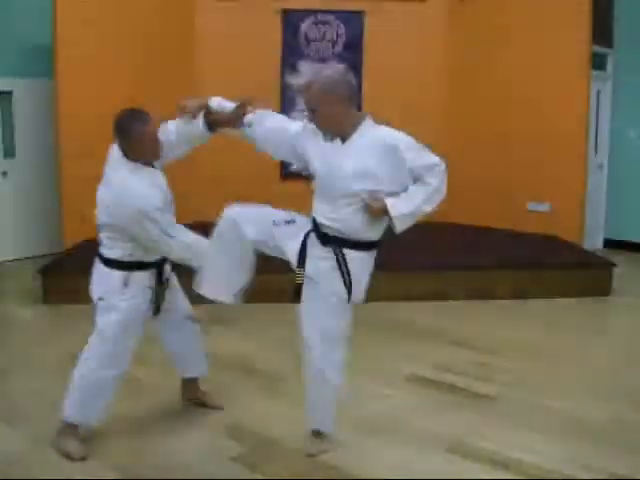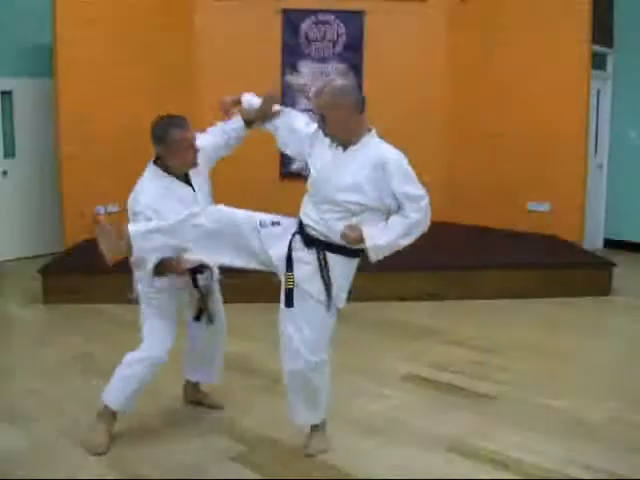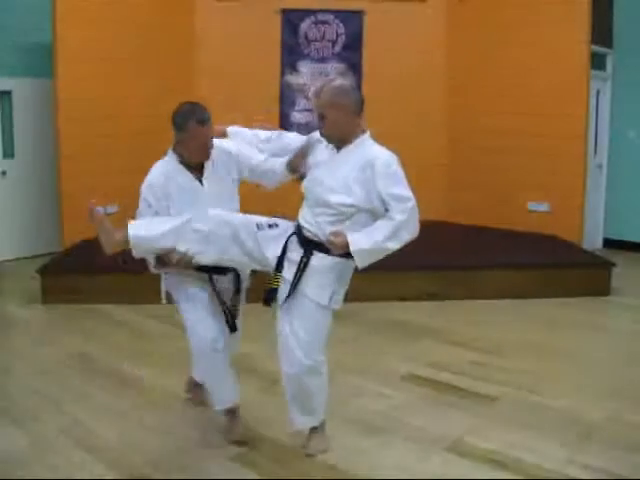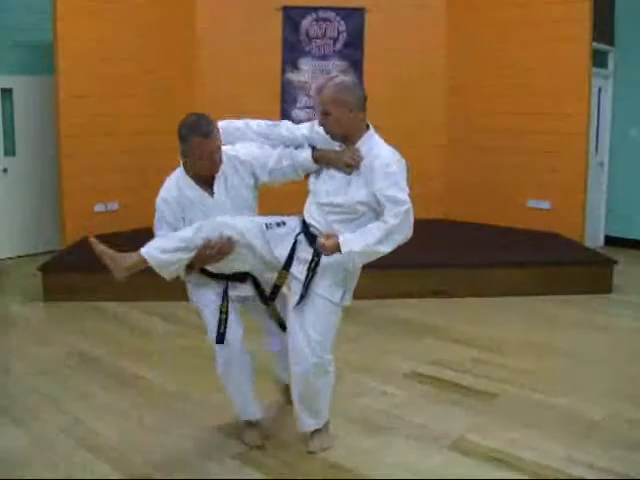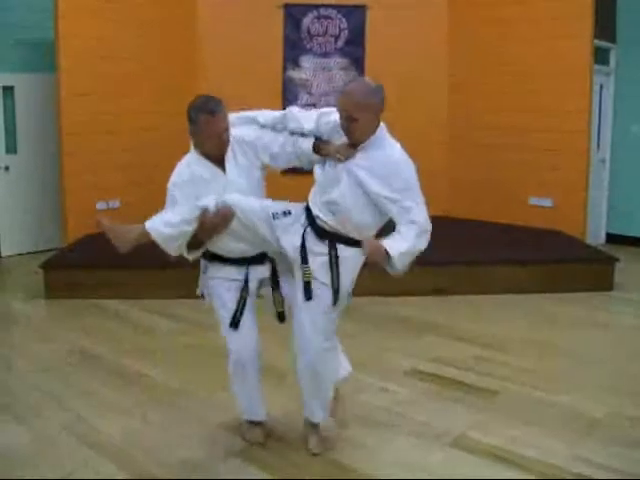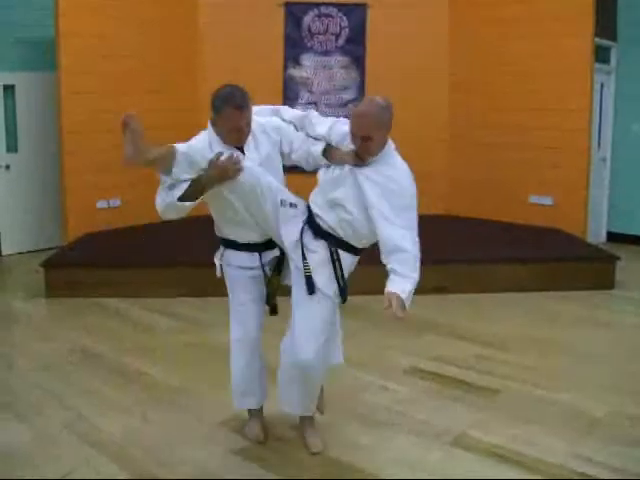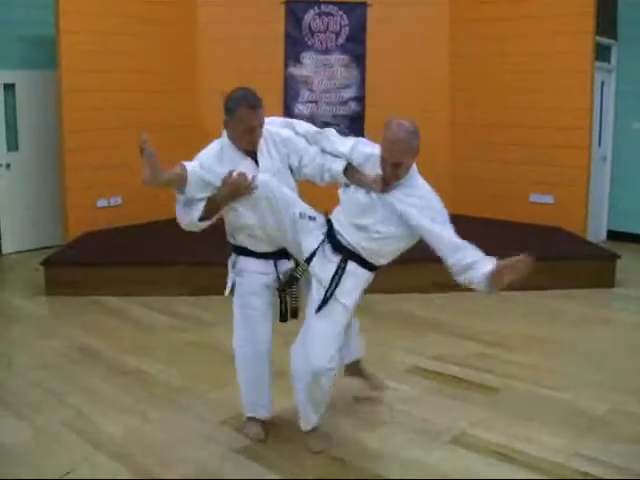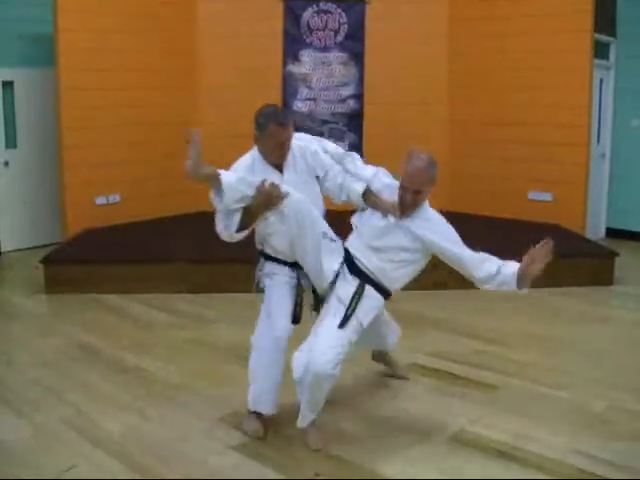
dt=0.2s
person 1, frame 1
left shoulder: (391, 144)
right shoulder: (310, 137)
left elbow: (435, 178)
right elbow: (265, 124)
left wrist: (395, 208)
right wrist: (215, 107)
left hip: (345, 260)
right hip: (309, 237)
left knee: (323, 349)
right knee: (238, 219)
left ankle: (321, 428)
right ankle: (216, 296)
person 1, frame 2
left shoulder: (386, 160)
right shoulder: (320, 141)
left elbow: (418, 212)
right elbow: (287, 122)
left wrist: (370, 237)
right wrist: (248, 103)
left hip: (324, 266)
right hip: (289, 240)
left knee: (305, 354)
right knee: (215, 221)
left ankle: (316, 425)
right ankle: (127, 244)
person 1, frame 3
left shoulder: (380, 162)
right shoulder: (320, 146)
left elbow: (406, 220)
right elbow: (281, 143)
left wrist: (355, 242)
right wrist: (228, 133)
left hip: (322, 267)
right hip: (288, 242)
left knee: (302, 357)
right knee: (212, 224)
left ankle: (315, 425)
right ankle: (121, 238)
person 1, frame 4
left shoulder: (385, 161)
right shoulder: (324, 138)
left elbow: (399, 224)
right elbow: (276, 134)
left wrist: (346, 245)
right wrist: (218, 131)
left hip: (329, 265)
right hip: (295, 237)
left knee: (310, 354)
right knee: (221, 231)
left ankle: (317, 424)
right ankle: (131, 261)
person 1, frame 5
left shoulder: (395, 164)
right shoulder: (334, 125)
left elbow: (417, 226)
right elbow: (289, 119)
left wrist: (387, 251)
left hip: (333, 256)
right hip: (299, 227)
left knee: (315, 342)
right knee: (226, 208)
left ankle: (315, 420)
person 1, frame 6
left shoulder: (397, 181)
right shoulder: (342, 132)
left elbow: (402, 243)
right elbow: (306, 120)
left wrist: (398, 289)
right wrist: (247, 114)
left hip: (328, 259)
right hip: (300, 226)
left knee: (308, 348)
right knee: (236, 170)
left ankle: (305, 416)
person 1, frame 7
left shoulder: (422, 201)
right shoulder: (362, 153)
left elbow: (454, 250)
right elbow: (323, 137)
left wrist: (491, 274)
left hip: (344, 274)
right hip: (317, 239)
left knee: (318, 359)
right knee: (261, 186)
left ankle: (311, 421)
person 1, frame 8
left shoulder: (434, 228)
right shoulder: (380, 183)
left elbow: (473, 263)
left wrist: (520, 273)
left hip: (360, 296)
right hip: (332, 263)
left knee: (321, 364)
right knee: (289, 203)
left ankle: (308, 420)
person 2, frame 1
left shoulder: (126, 151)
right shoulder: (135, 195)
left elbow: (181, 134)
right elbow: (171, 239)
left wrist: (216, 117)
left hip: (153, 268)
right hip: (125, 279)
left knee: (182, 319)
right knee: (108, 353)
left ankle: (191, 387)
right ankle: (69, 427)
person 2, frame 2
left shoulder: (193, 159)
right shoulder: (146, 197)
left elbow: (222, 136)
left wrist: (253, 114)
right wrist: (169, 266)
left hip: (200, 269)
right hip: (163, 277)
left knee: (212, 328)
right knee: (154, 350)
left ankle: (193, 388)
right ankle: (107, 414)
person 2, frame 3
left shoulder: (227, 153)
right shoulder: (158, 181)
left elbow: (269, 171)
right wrist: (168, 259)
left hip: (230, 268)
right hip: (189, 275)
left knee: (226, 336)
right knee: (208, 339)
left ankle: (197, 384)
right ankle: (229, 410)
person 2, frame 4
left shoulder: (241, 160)
right shoulder: (171, 196)
left elbow: (288, 159)
left wrist: (331, 157)
right wrist: (200, 259)
right hip: (211, 284)
left knee: (288, 333)
right knee: (230, 352)
left ankle: (290, 386)
right ankle: (250, 419)
person 2, frame 5
left shoulder: (248, 140)
right shoulder: (185, 178)
left elbow: (290, 146)
right elbow: (183, 244)
left wrist: (326, 149)
left hip: (273, 256)
right hip: (226, 272)
right knee: (244, 348)
right ankle: (253, 417)
person 2, frame 6
left shoulder: (269, 129)
right shoulder: (198, 150)
left elbow: (306, 149)
right elbow: (168, 204)
left wrist: (337, 156)
right wrist: (208, 180)
right hip: (241, 257)
right knee: (247, 333)
right ankle: (253, 411)
person 2, frame 7
left shoulder: (280, 139)
right shoulder: (212, 160)
left elbow: (320, 164)
right elbow: (190, 217)
left wrist: (361, 178)
right wrist: (225, 196)
right hip: (253, 264)
right knee: (254, 341)
left ankle: (352, 363)
right ankle: (256, 413)
person 2, frame 8
left shoulder: (307, 151)
right shoulder: (243, 173)
left elbow: (342, 184)
right elbow: (228, 230)
left wrist: (382, 205)
right wrist: (258, 206)
right hip: (282, 267)
right knee: (273, 334)
left ankle: (380, 351)
right ankle: (257, 410)
